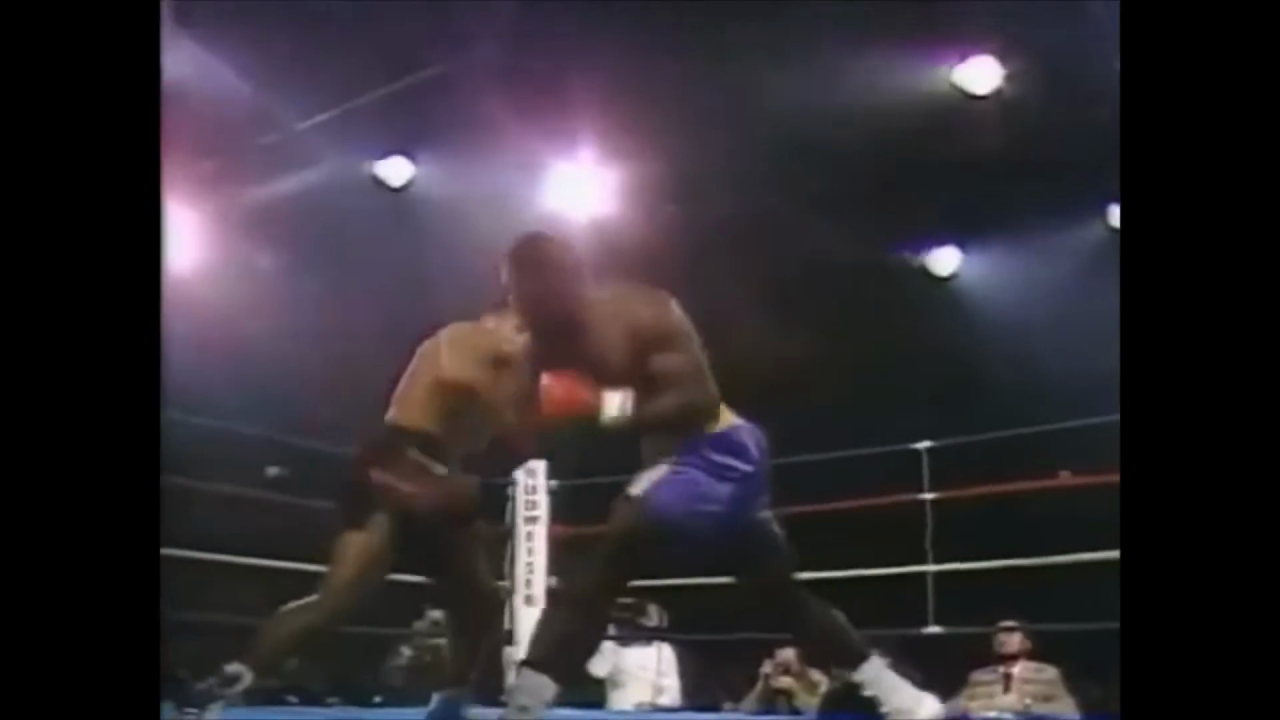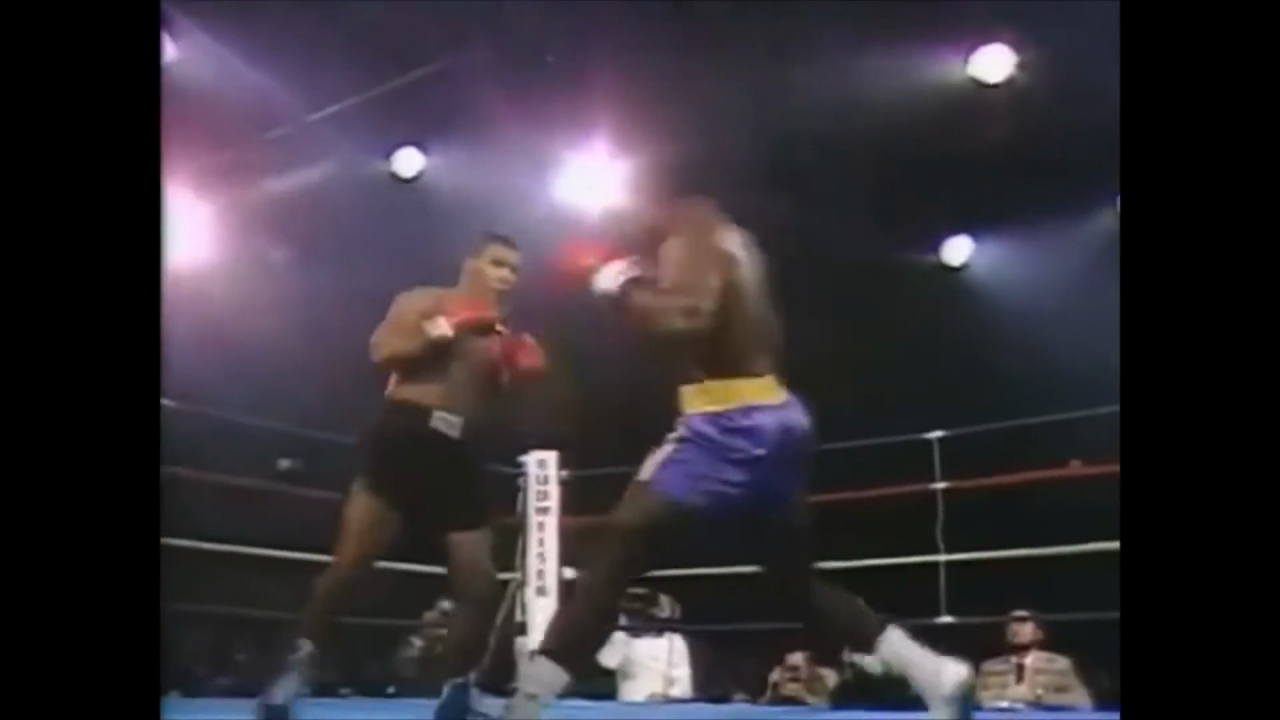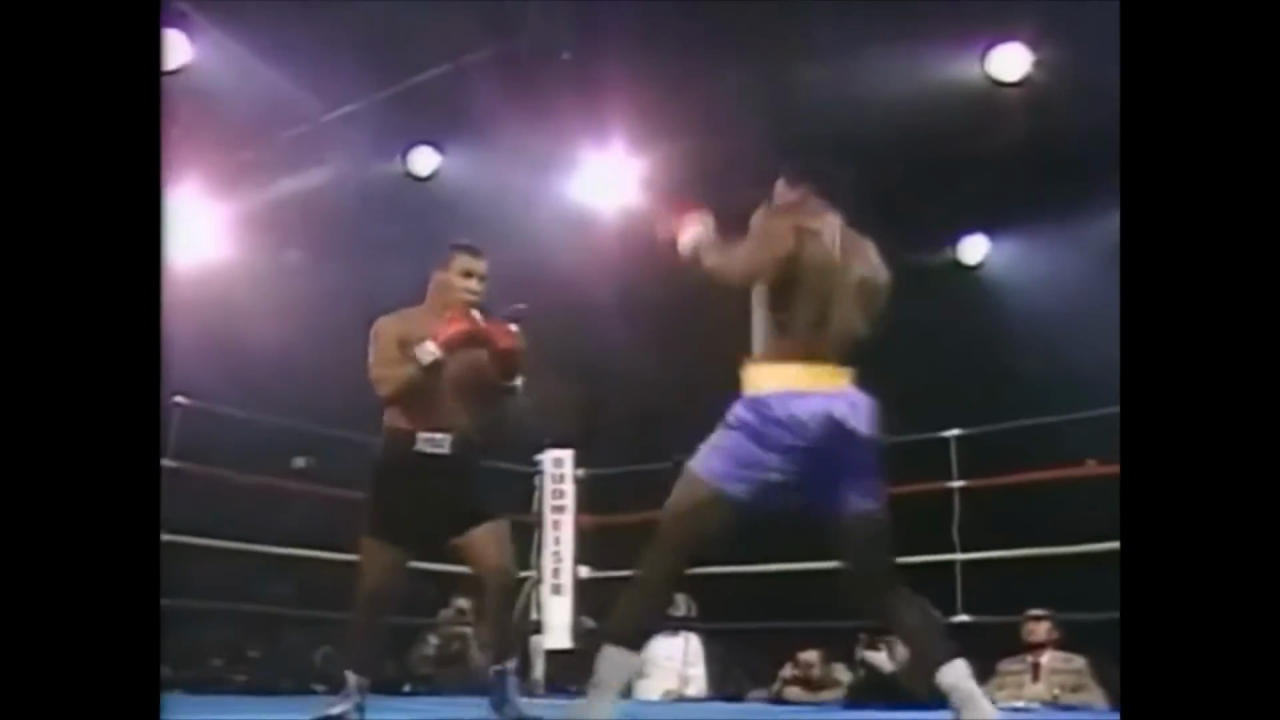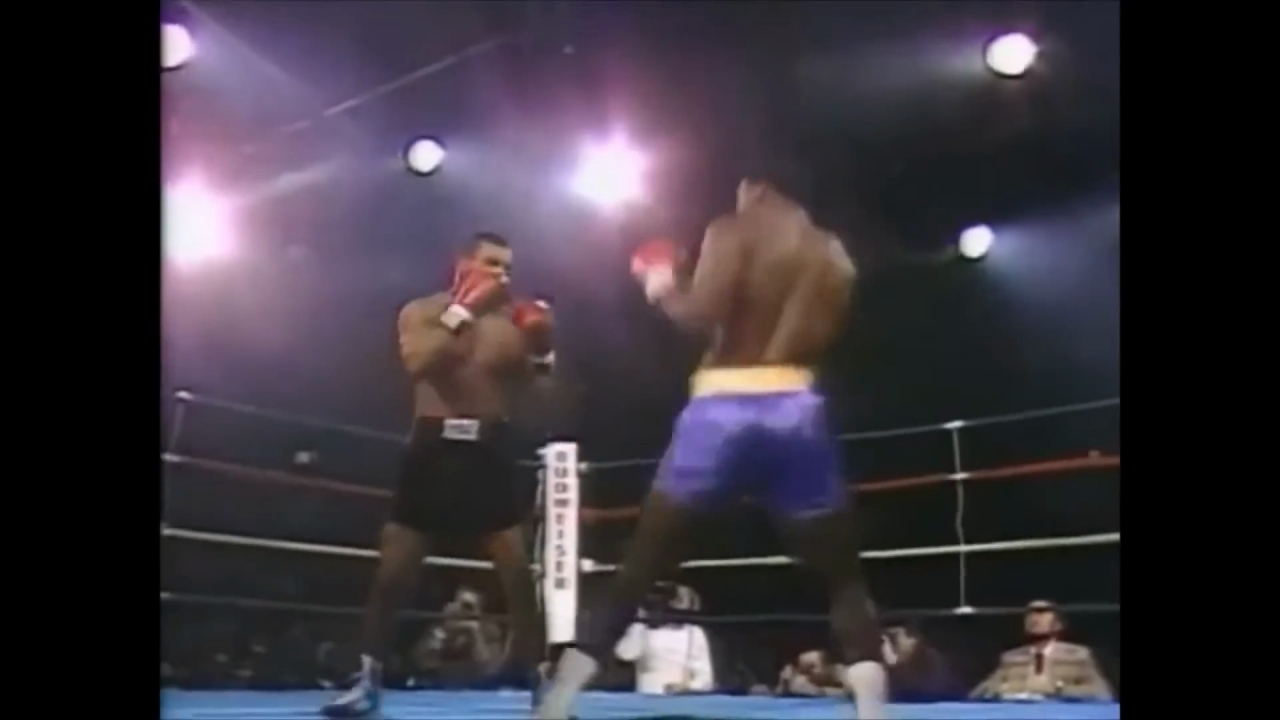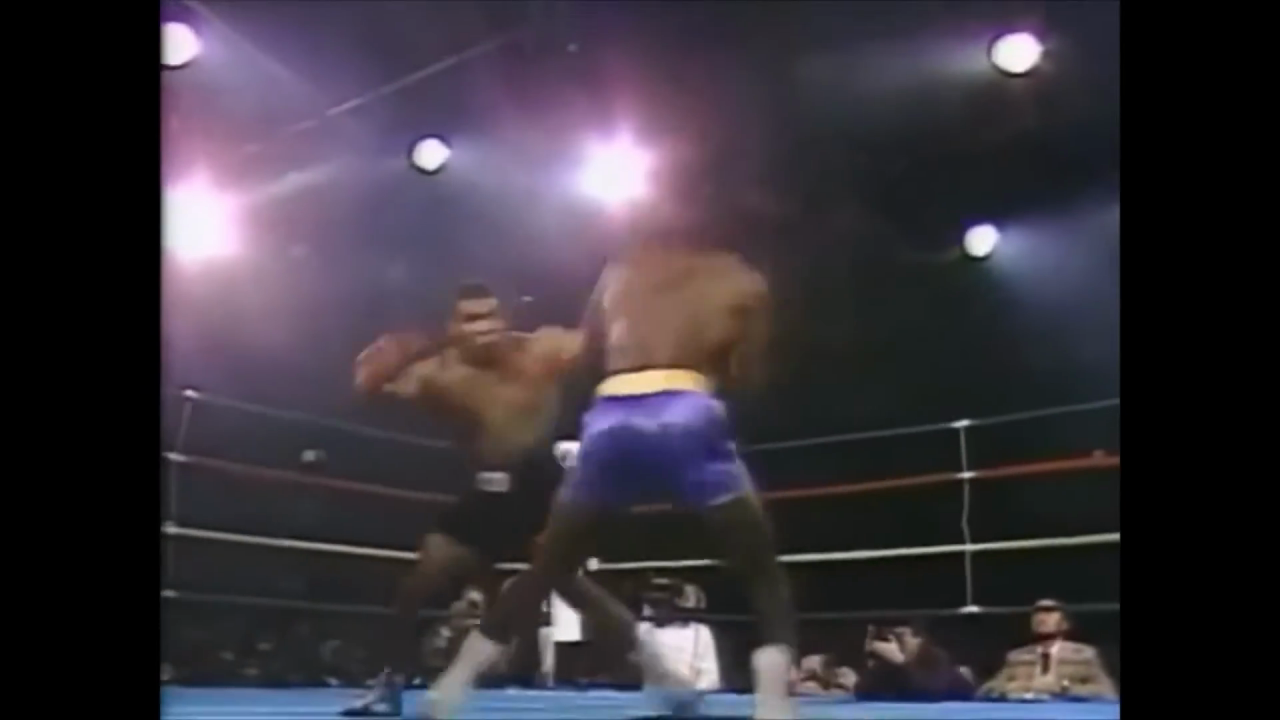
dt=0.3s
person 1, frame 1
left shoulder: (639, 310)
right shoulder: (564, 330)
left elbow: (699, 402)
left wrist: (611, 407)
left hip: (713, 453)
right hip: (700, 456)
left knee: (590, 583)
right knee: (786, 597)
person 1, frame 2
left shoulder: (692, 242)
right shoulder: (726, 240)
left elbow: (689, 324)
left wrist: (619, 283)
right wrist: (633, 276)
left hip: (728, 423)
right hip: (780, 421)
left knee: (613, 561)
right knee: (797, 582)
right ankle: (934, 675)
person 1, frame 3
left shoulder: (785, 222)
right shoulder: (868, 257)
left elbow: (737, 270)
left wrist: (696, 239)
left hip: (779, 408)
right hip: (846, 410)
left knee: (664, 557)
right knee: (881, 587)
person 1, frame 4
left shoulder: (736, 232)
right shoulder: (836, 260)
left elbow: (699, 313)
left wrist: (658, 282)
left hip: (719, 411)
right hip: (795, 414)
left knee: (637, 577)
right knee: (845, 583)
person 1, frame 5
left shoulder: (629, 269)
right shoulder: (742, 283)
left elbow: (593, 333)
right elbow: (746, 371)
left hip: (611, 421)
right hip: (687, 417)
left knee: (546, 570)
right knee: (764, 574)
person 2, frame 1
left shoulder: (503, 374)
right shoulder: (464, 339)
right elbow: (452, 375)
left hip: (432, 483)
right hip: (394, 466)
left knee: (482, 600)
right knee: (339, 597)
person 2, frame 2
left shoulder: (498, 334)
right shoulder: (421, 302)
right elbow: (383, 351)
left wrist: (519, 372)
right wrist: (448, 324)
left hip: (453, 453)
right hip: (402, 439)
left knee: (481, 588)
right knee: (350, 562)
right ankle: (300, 665)
person 2, frame 3
left shoulder: (486, 337)
right shoulder: (394, 327)
right elbow: (386, 388)
left wrist: (509, 366)
right wrist: (436, 346)
left hip: (460, 468)
right hip: (405, 464)
left knee: (503, 577)
right knee: (374, 589)
person 2, frame 4
left shoulder: (514, 322)
right shoulder: (421, 313)
right elbow: (418, 363)
left wrist: (542, 347)
right wrist: (463, 310)
left hip: (490, 454)
right hip: (434, 451)
left knee: (517, 578)
right knee: (393, 575)
person 2, frame 5
left shoulder: (541, 349)
right shoulder: (439, 369)
right elbow: (373, 382)
left hip: (538, 486)
right hip: (486, 492)
left knee: (567, 581)
right knee: (414, 587)
right ankle: (390, 687)
